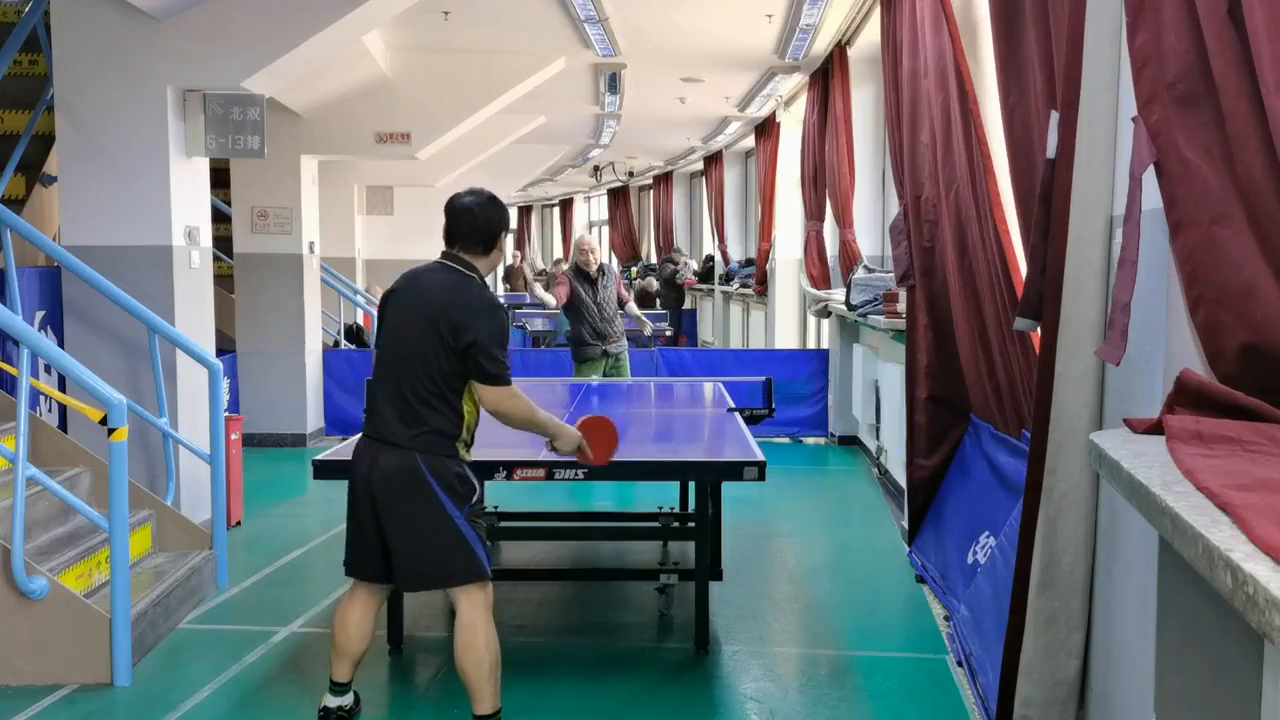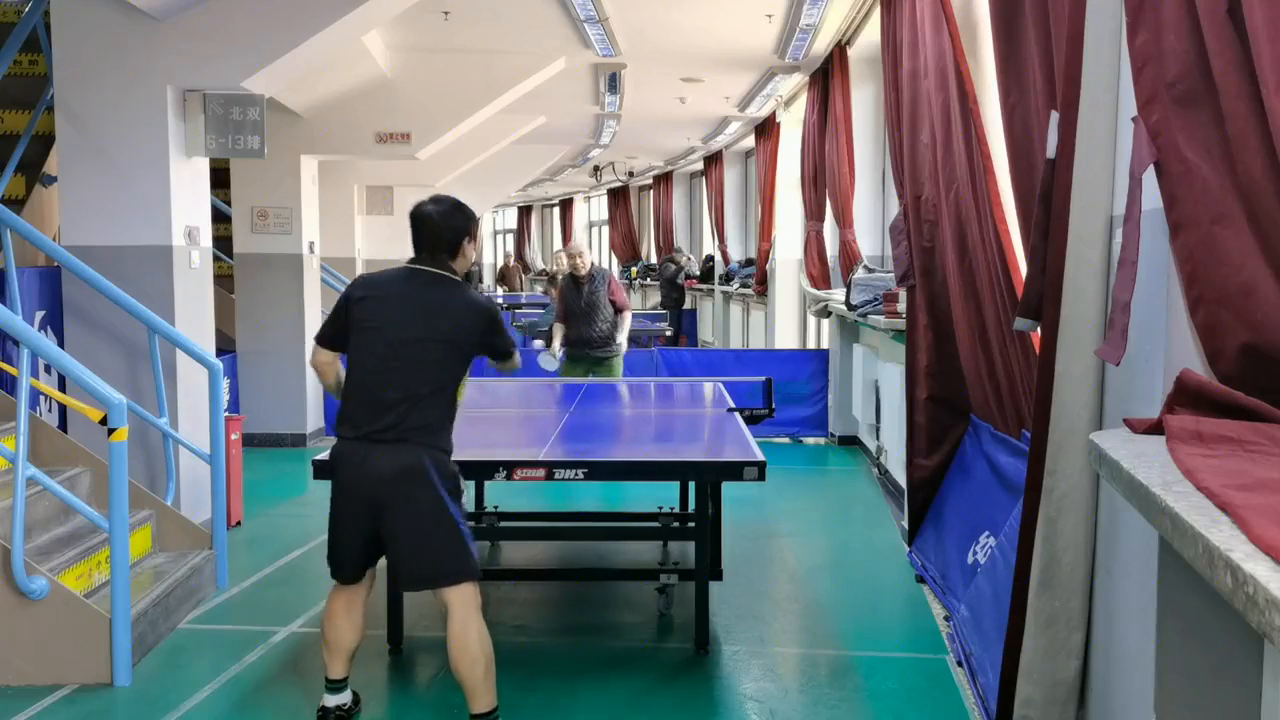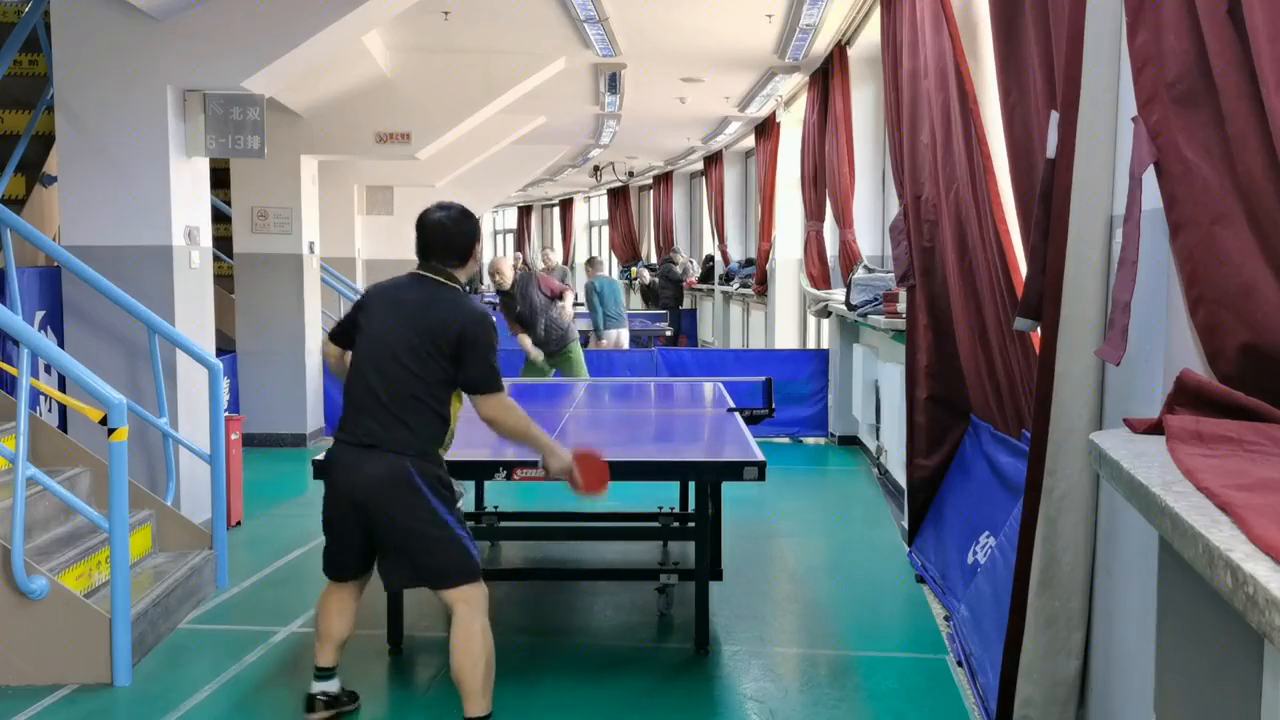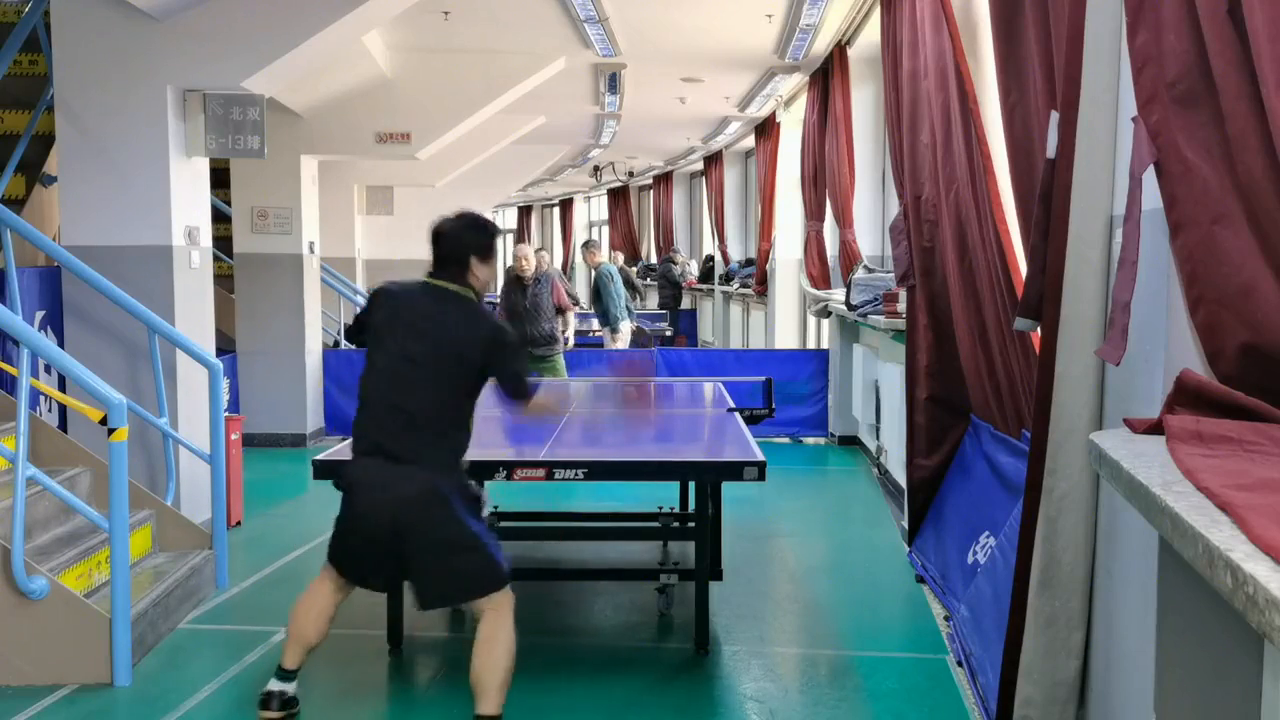
dt=0.7s
person 1, frame 1
left shoulder: (404, 285)
right shoulder: (481, 307)
right elbow: (498, 399)
right wrist: (557, 429)
left hip: (372, 457)
right hip: (428, 468)
left knee: (367, 586)
right knee: (473, 597)
person 1, frame 2
left shoulder: (364, 289)
right shoulder: (477, 310)
left elbow: (322, 360)
right elbow: (507, 360)
right wrist: (498, 344)
left hip: (352, 460)
right hip: (418, 467)
left knee: (349, 582)
right knee: (461, 599)
person 1, frame 3
left shoulder: (378, 296)
right shoulder: (469, 318)
left elbow: (333, 352)
right elbow: (493, 408)
right wrist: (550, 450)
left hip: (345, 465)
right hip: (405, 474)
left knee: (345, 581)
right knee: (469, 600)
person 1, frame 4
left shoulder: (390, 300)
right shoulder: (487, 331)
right elbow: (529, 403)
left hip: (368, 480)
right hip: (430, 490)
left knee: (333, 581)
right knee: (497, 608)
